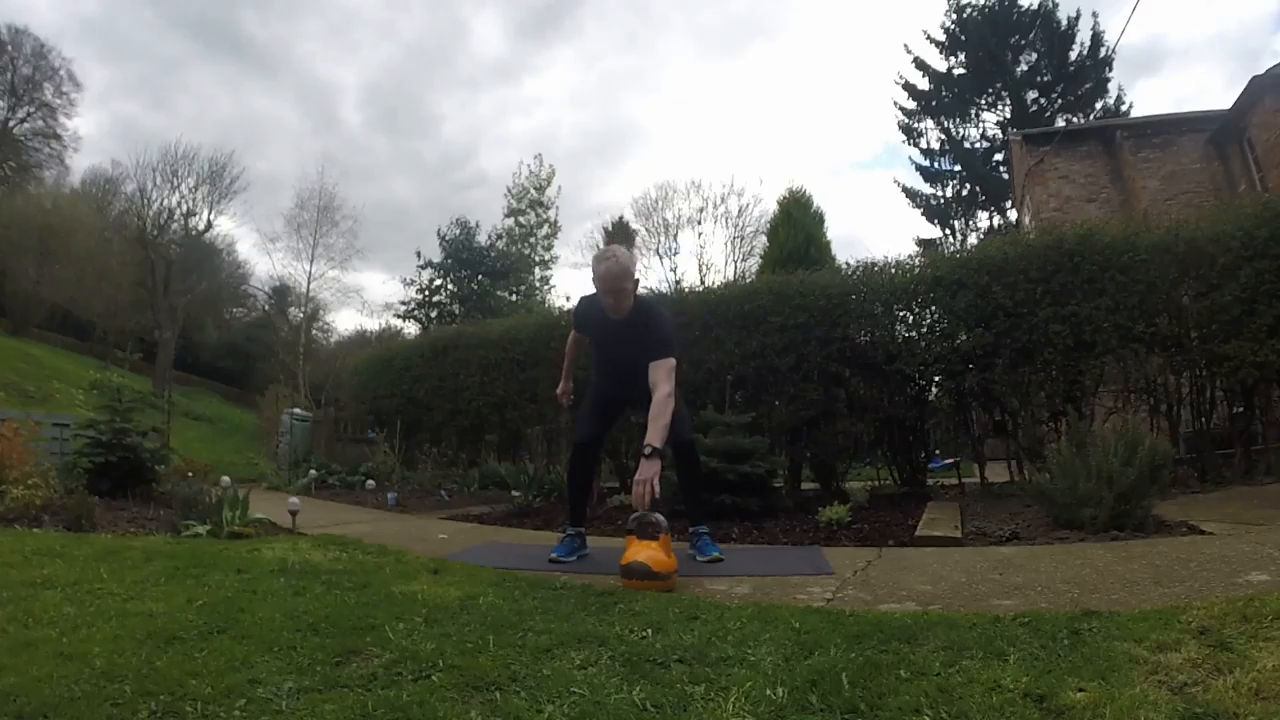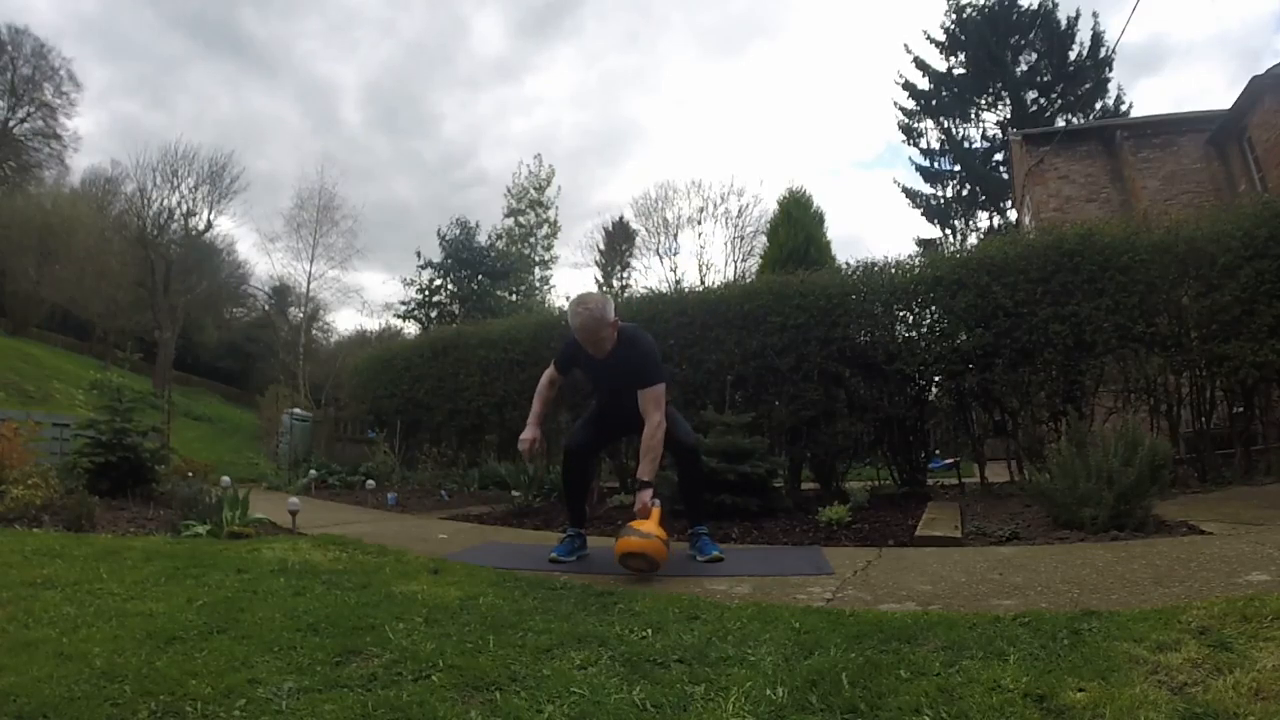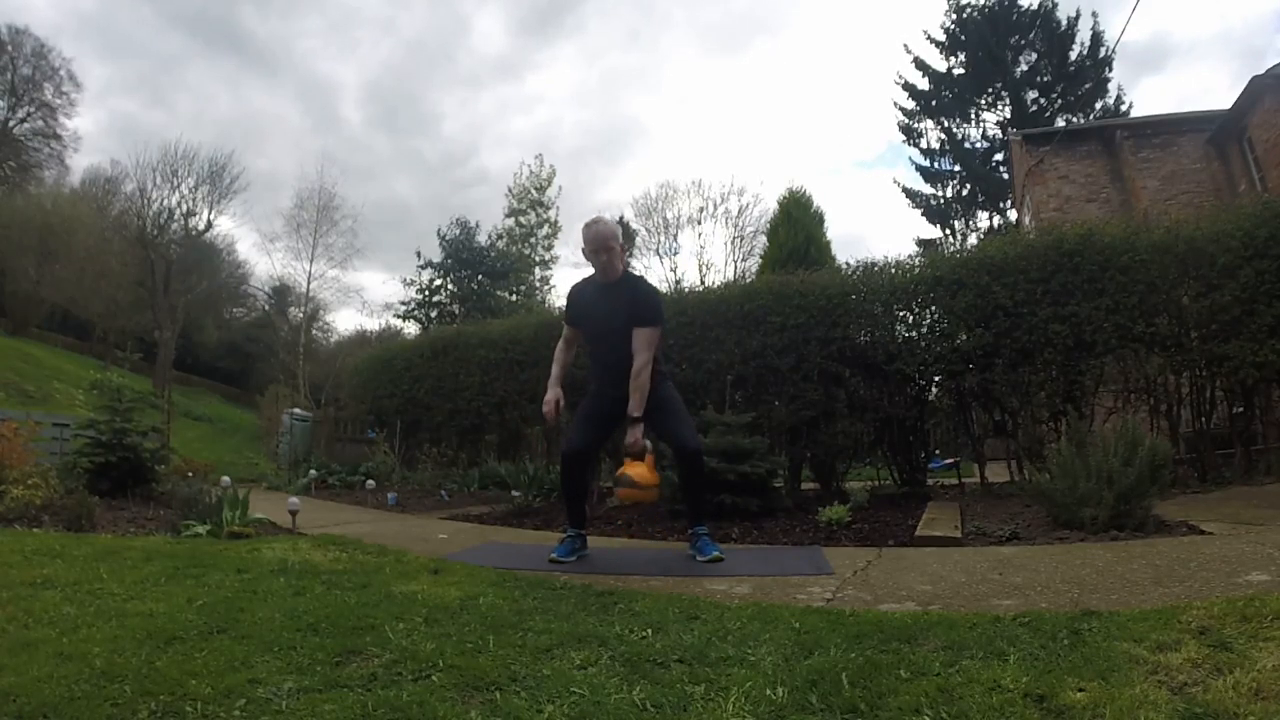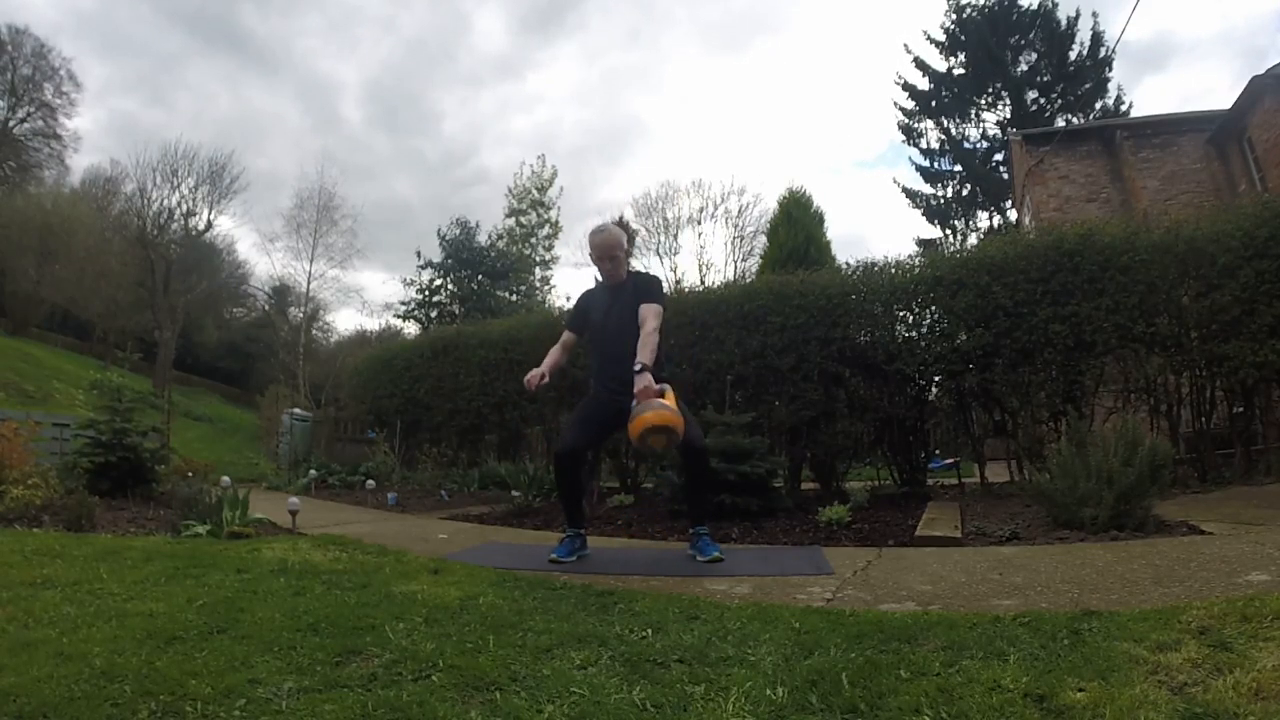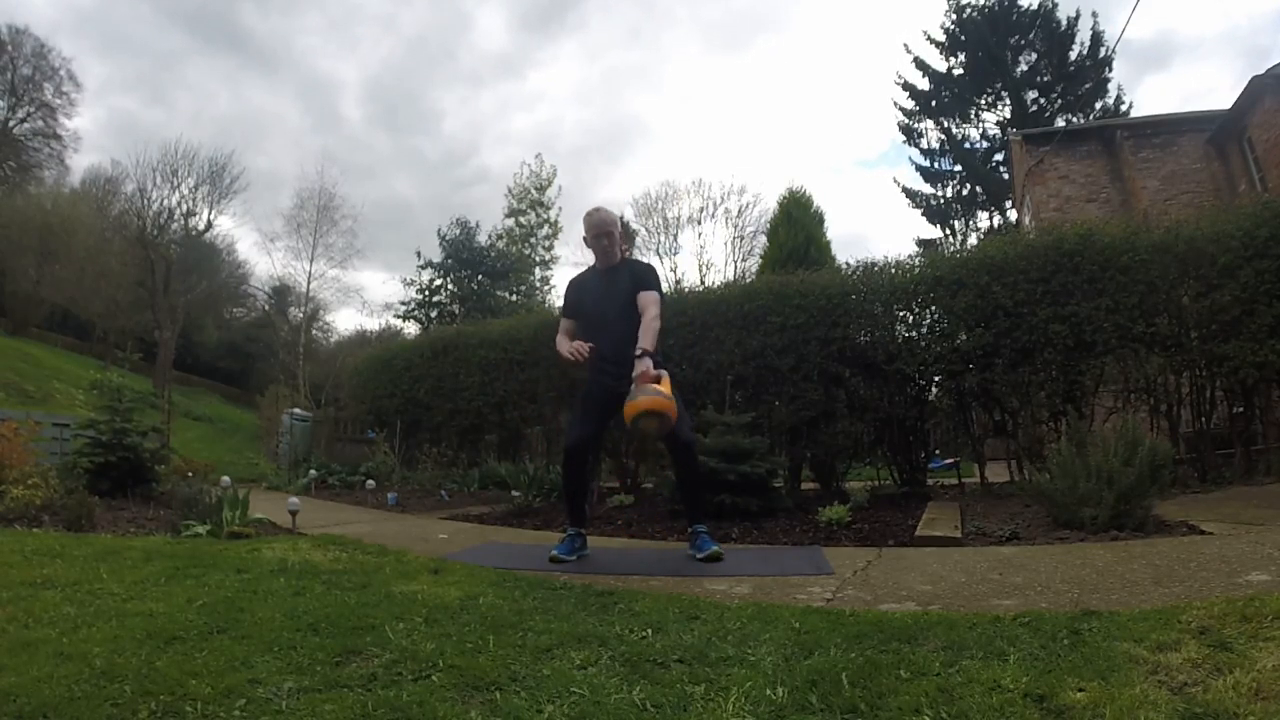
dt=1s
person 1, frame 1
left shoulder: (654, 319)
right shoulder: (587, 310)
left elbow: (663, 390)
right elbow: (576, 339)
left wrist: (650, 455)
right wrist: (566, 378)
left hip: (650, 383)
right hip: (607, 388)
left knee: (683, 442)
right knee: (582, 443)
left ankle: (698, 533)
right ankle: (575, 534)
person 1, frame 2
left shoulder: (640, 346)
right shoulder: (576, 345)
left elbow: (654, 419)
right elbow: (550, 380)
left wrist: (644, 485)
right wrist: (533, 425)
left hip: (651, 409)
right hip: (608, 410)
left knee: (687, 447)
right knee: (574, 449)
left ankle: (698, 533)
right ankle: (575, 533)
person 1, frame 3
left shoulder: (643, 293)
right shoulder: (580, 294)
left elbow: (643, 361)
right elbow: (568, 342)
left wrist: (636, 422)
right wrist: (553, 387)
left hip: (650, 388)
right hip: (604, 391)
left knee: (689, 448)
right knee: (573, 453)
left ankle: (698, 533)
right ankle: (576, 534)
person 1, frame 4
left shoulder: (646, 285)
right shoulder: (588, 301)
left elbow: (650, 328)
right elbow: (564, 346)
left wrist: (643, 370)
right wrist: (543, 370)
left hip: (647, 385)
right hip: (605, 396)
left knee: (696, 447)
right knee: (566, 452)
left ankle: (699, 534)
right ankle: (575, 534)
person 1, frame 5
left shoulder: (640, 272)
right shoulder: (579, 285)
left elbow: (651, 316)
right elbow: (565, 334)
left wrist: (644, 358)
right wrist: (567, 348)
left hip: (643, 372)
right hip: (601, 381)
left knee: (683, 442)
right knee: (574, 448)
left ankle: (698, 532)
right ankle: (575, 534)
